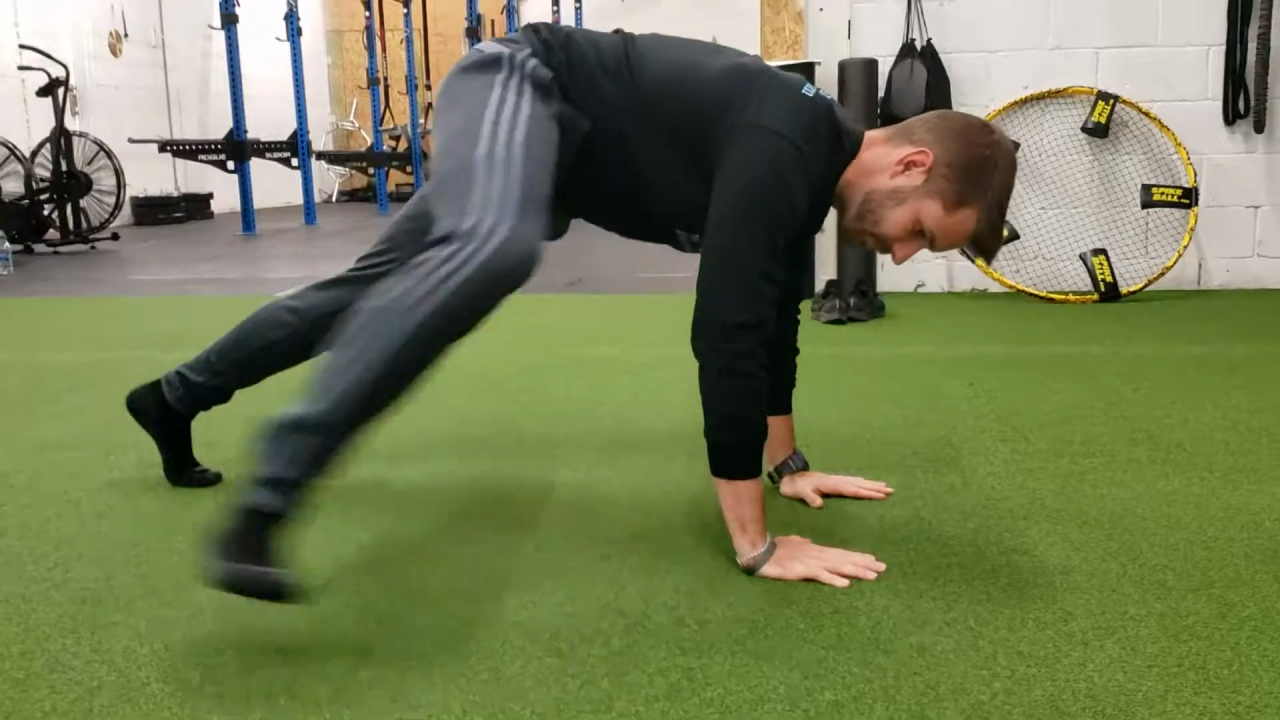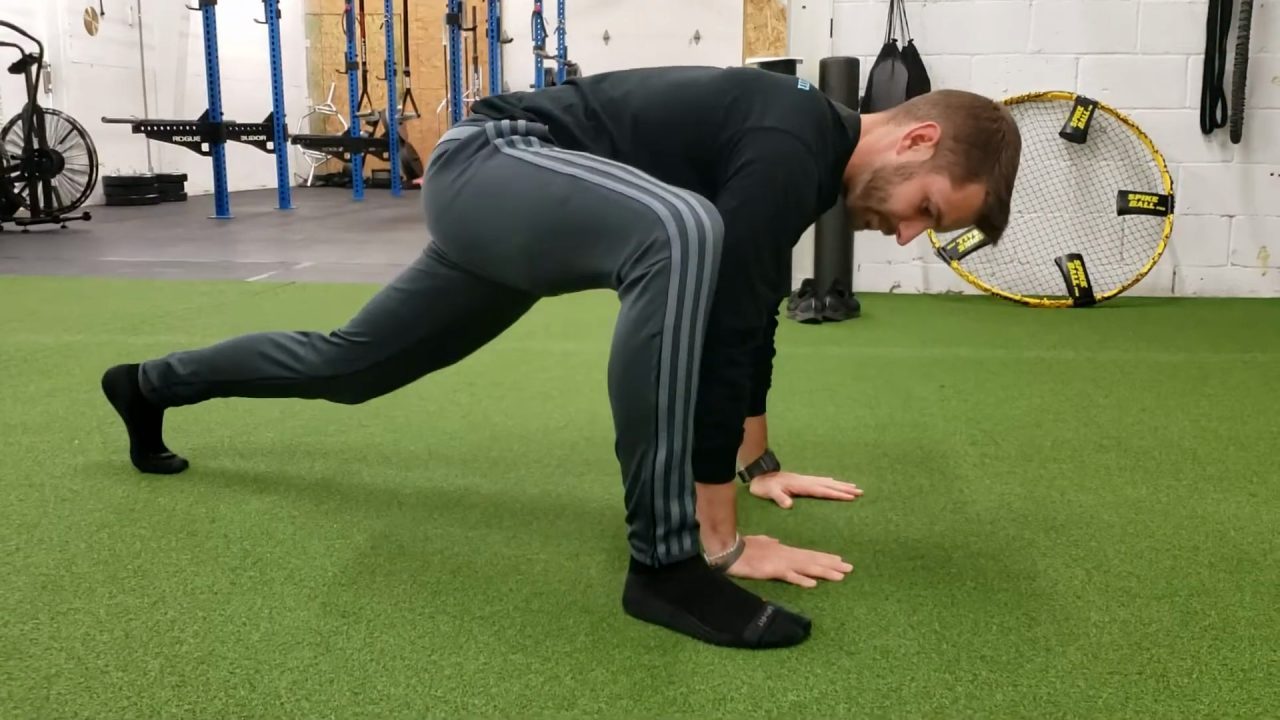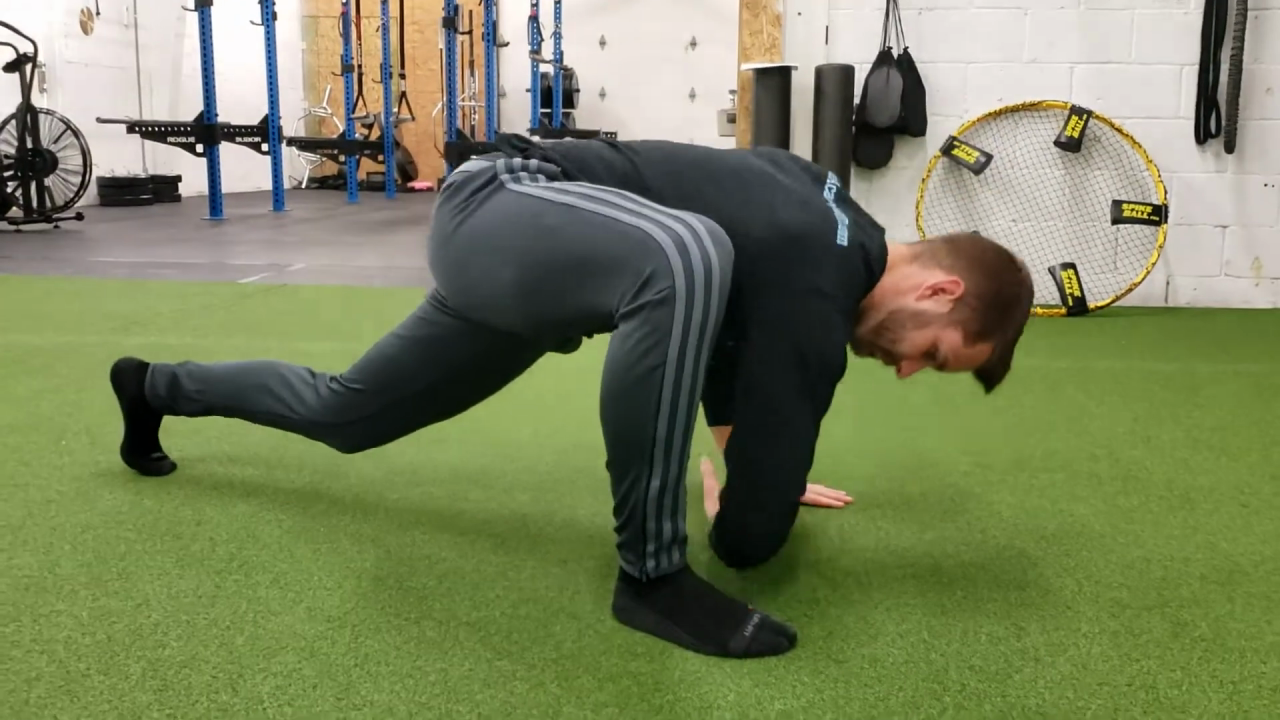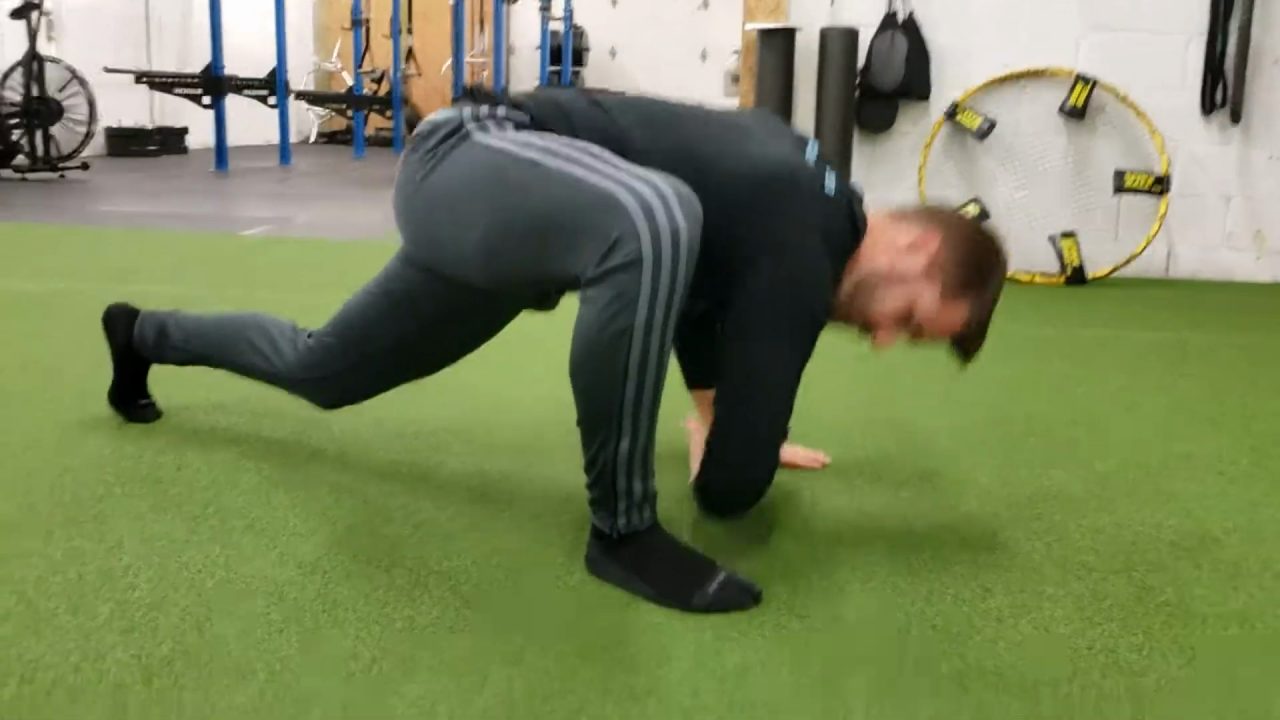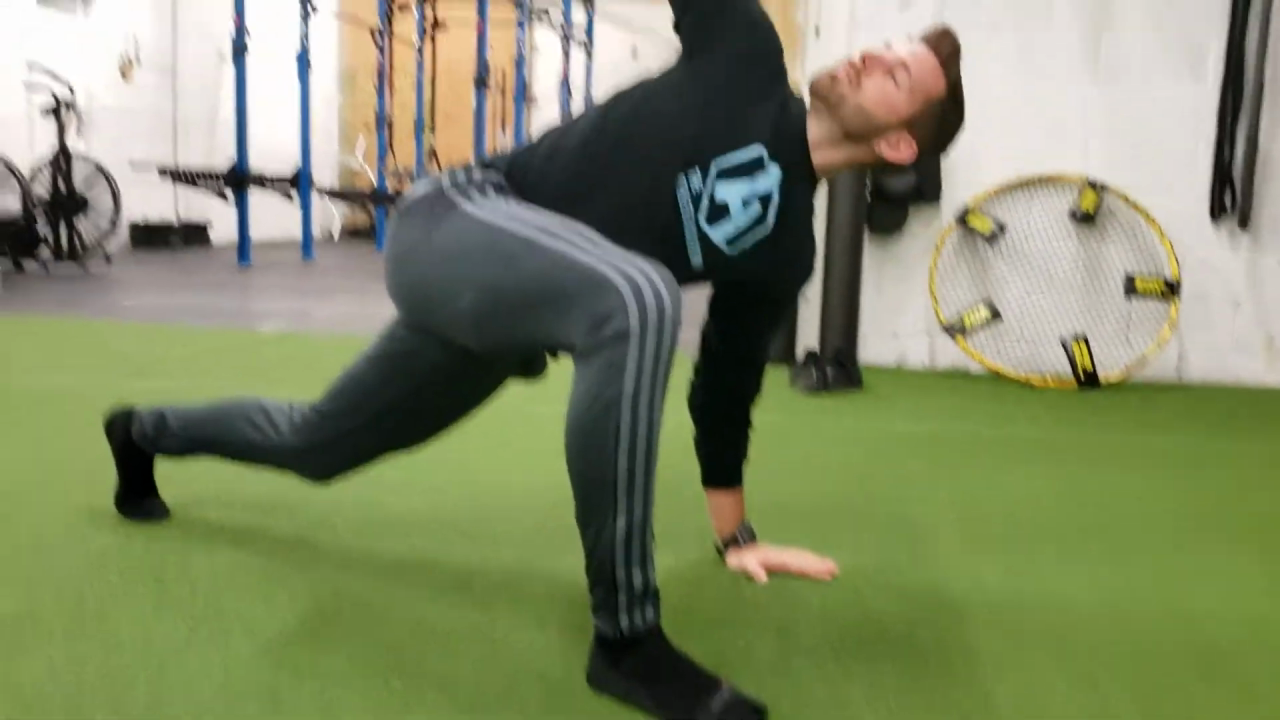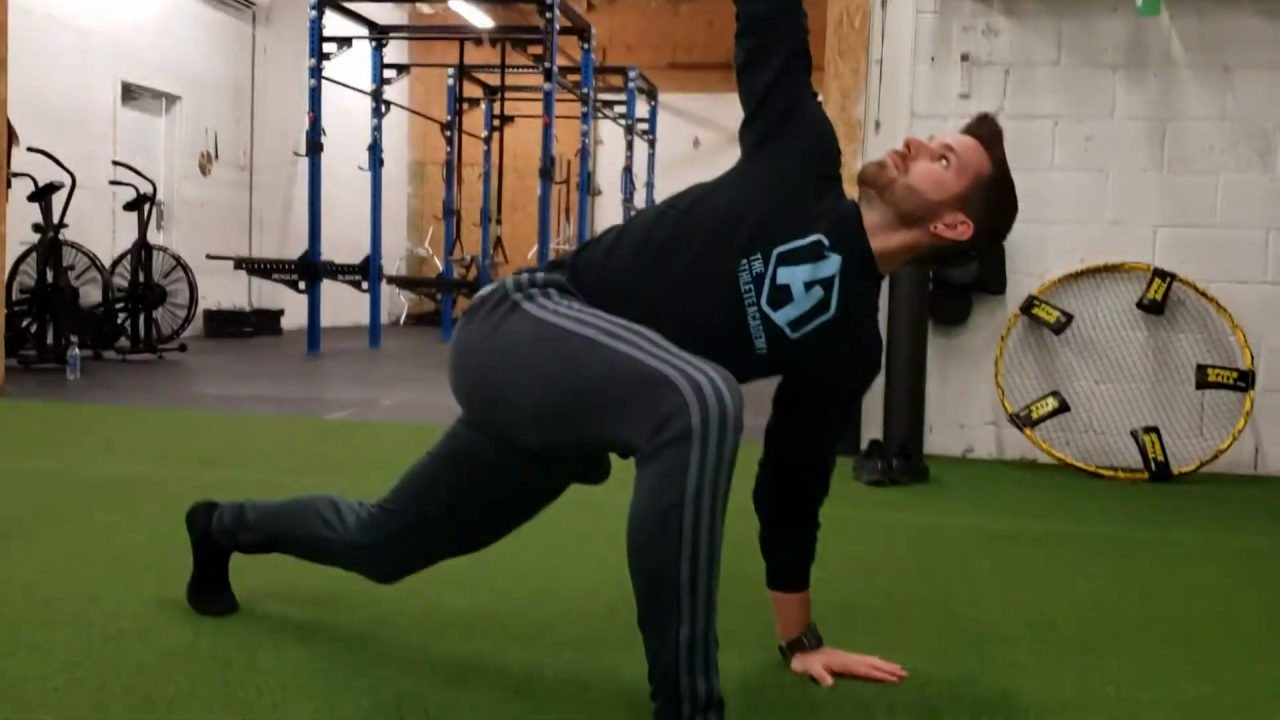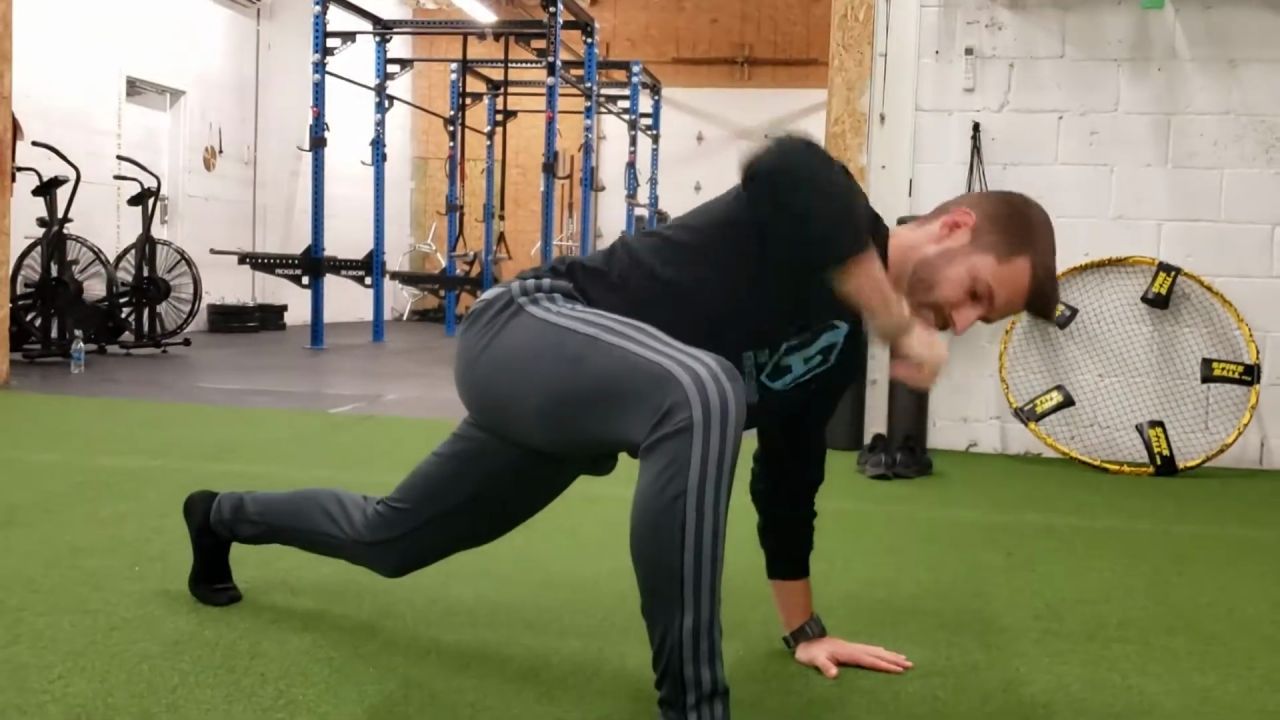
dt=0.7s
person 1, frame 1
left shoulder: (812, 163)
right shoulder: (782, 151)
left elbow: (773, 315)
right elbow: (728, 333)
left wrist: (788, 462)
right wrist: (754, 545)
left hip: (550, 130)
right hip: (512, 83)
left knee: (374, 290)
right knee: (487, 252)
left ankle: (173, 398)
right ankle: (268, 492)
person 1, frame 2
left shoulder: (800, 141)
right shoulder: (790, 148)
left elbow: (746, 315)
right elbow: (724, 330)
left wrist: (759, 462)
right wrist: (718, 540)
left hip: (503, 200)
right hip: (487, 163)
left knee: (350, 364)
right knee: (680, 232)
left ankle: (149, 386)
right ankle: (665, 561)
person 1, frame 3
left shoulder: (836, 220)
right shoulder: (818, 288)
right elbow: (748, 533)
left wrist: (748, 468)
right wrist: (748, 494)
left hip: (507, 241)
right hip: (493, 211)
left knee: (340, 414)
right knee: (686, 258)
left ankle: (152, 387)
right ankle: (650, 574)
person 1, frame 4
left shoulder: (806, 208)
right shoulder: (802, 244)
right elbow: (729, 485)
left wrist: (727, 416)
right wrist: (738, 435)
left hip: (478, 200)
right hip: (461, 164)
left knee: (318, 368)
right knee: (657, 220)
left ankle: (142, 334)
right ankle: (622, 530)
person 1, frame 5
left shoulder: (787, 247)
left elbow: (726, 382)
left wrist: (737, 533)
left hip: (498, 303)
right hip: (454, 222)
left knee: (315, 440)
right knee: (636, 299)
left ankle: (148, 431)
right ankle: (625, 634)
person 1, frame 6
left shoulder: (851, 341)
right shoulder: (803, 165)
left elbow: (792, 483)
left wrist: (799, 638)
left hip: (566, 402)
right hip: (516, 324)
left knee: (382, 543)
right knee: (699, 400)
left ankle: (224, 528)
person 1, frame 7
left shoulder: (832, 332)
right shoulder: (833, 213)
left elbow: (788, 476)
right elbow: (783, 171)
left wrist: (804, 625)
right wrist: (895, 328)
left hip: (549, 398)
right hip: (522, 326)
left knee: (389, 542)
right knee: (704, 393)
left ankle: (222, 517)
